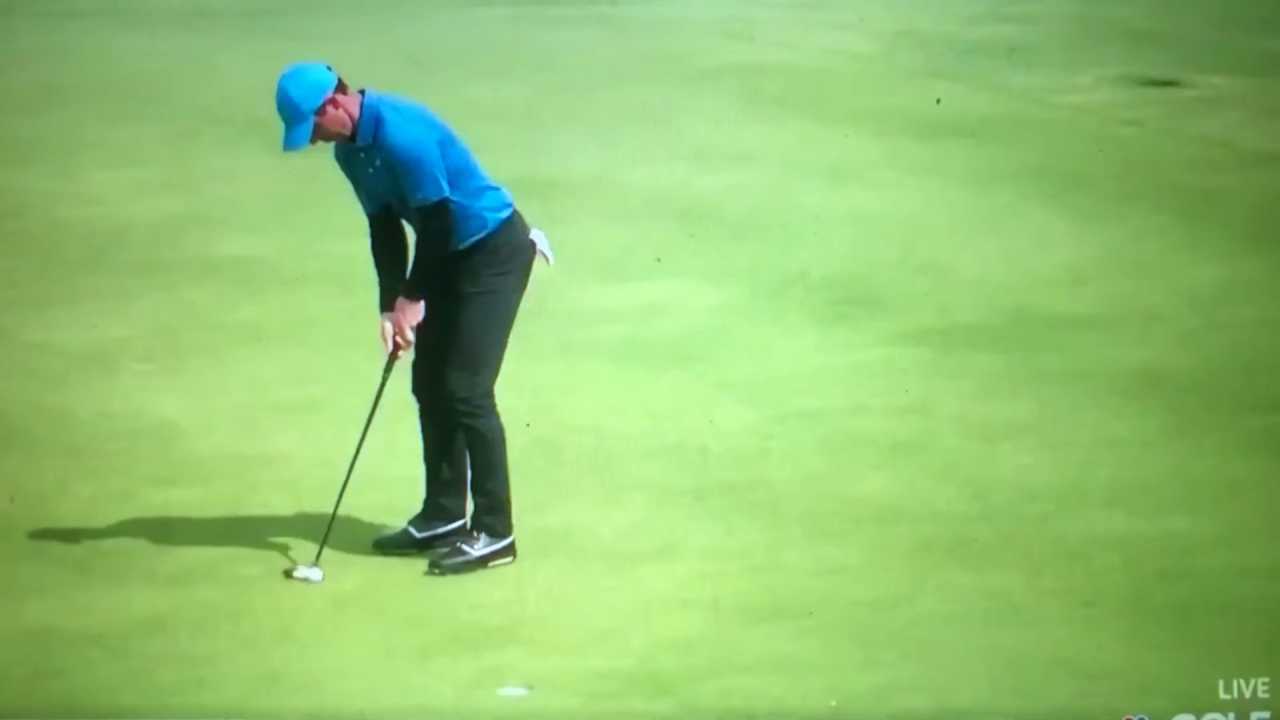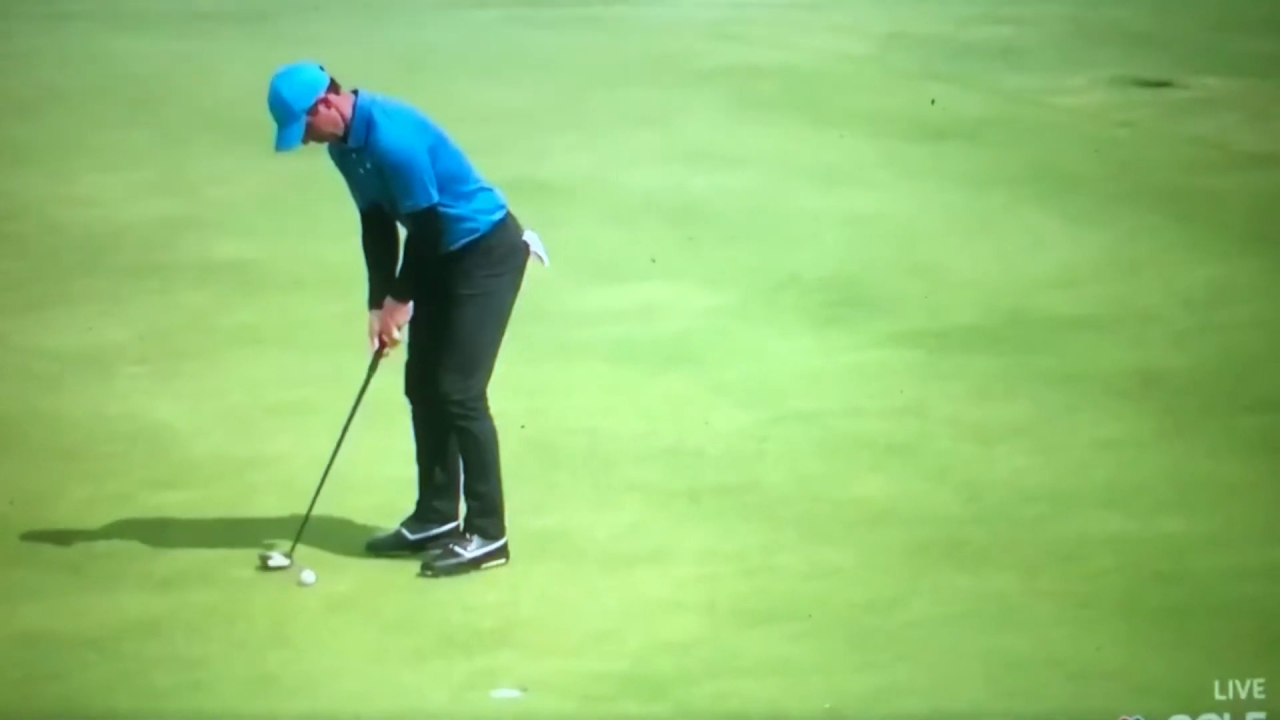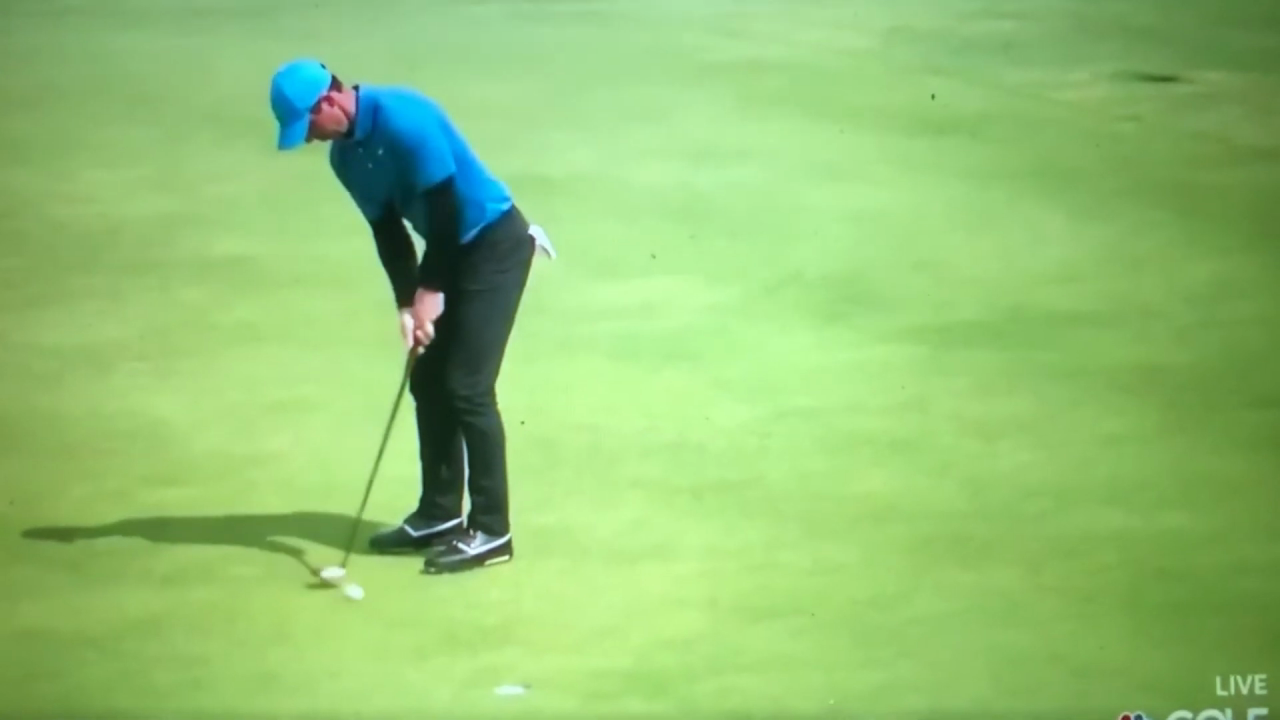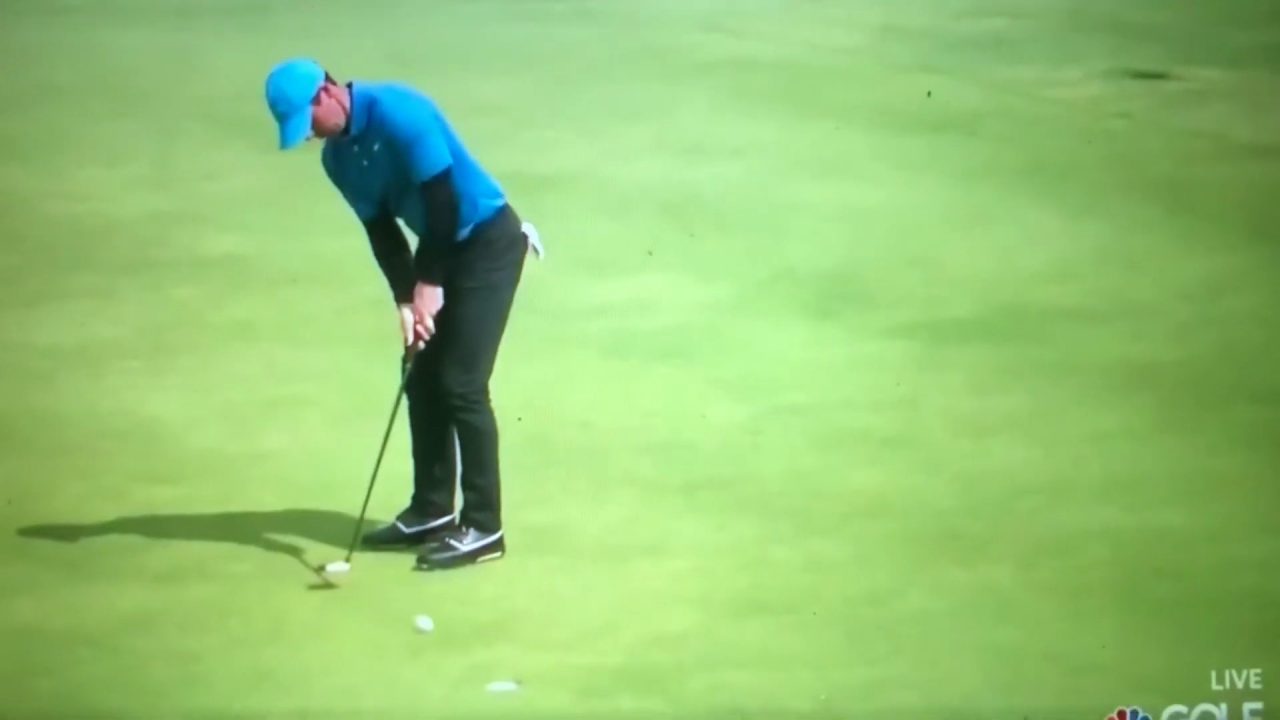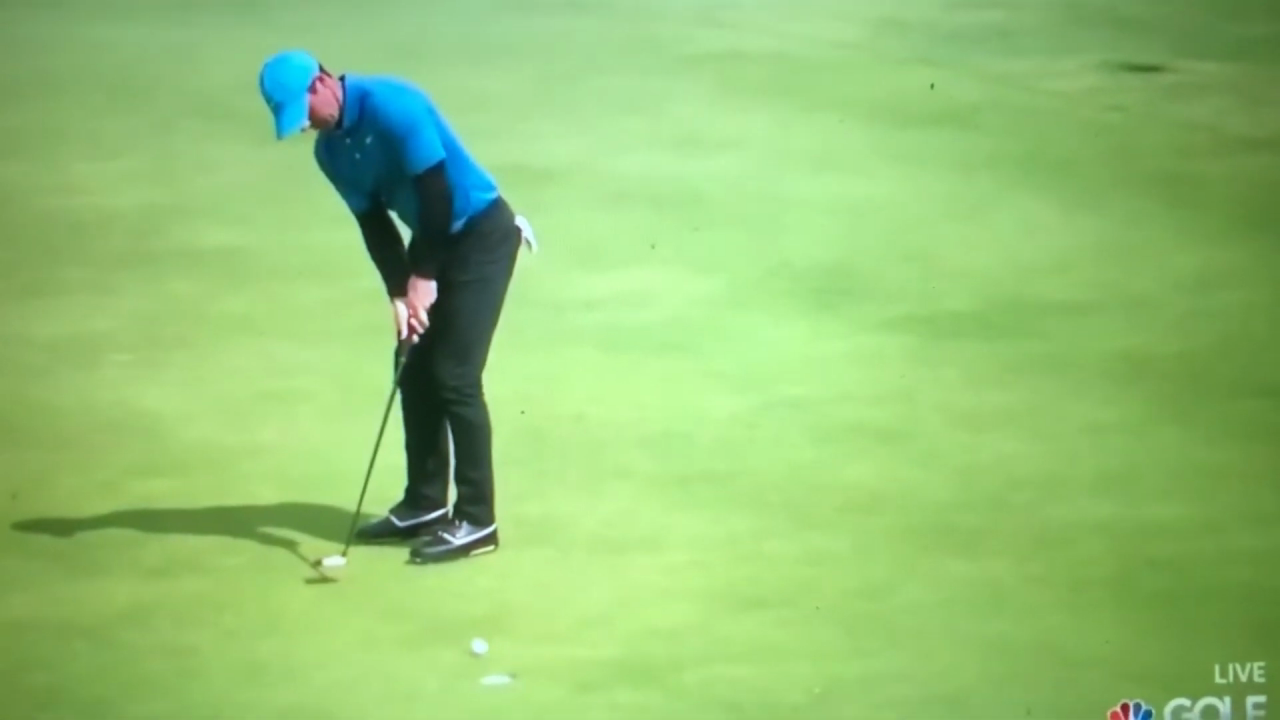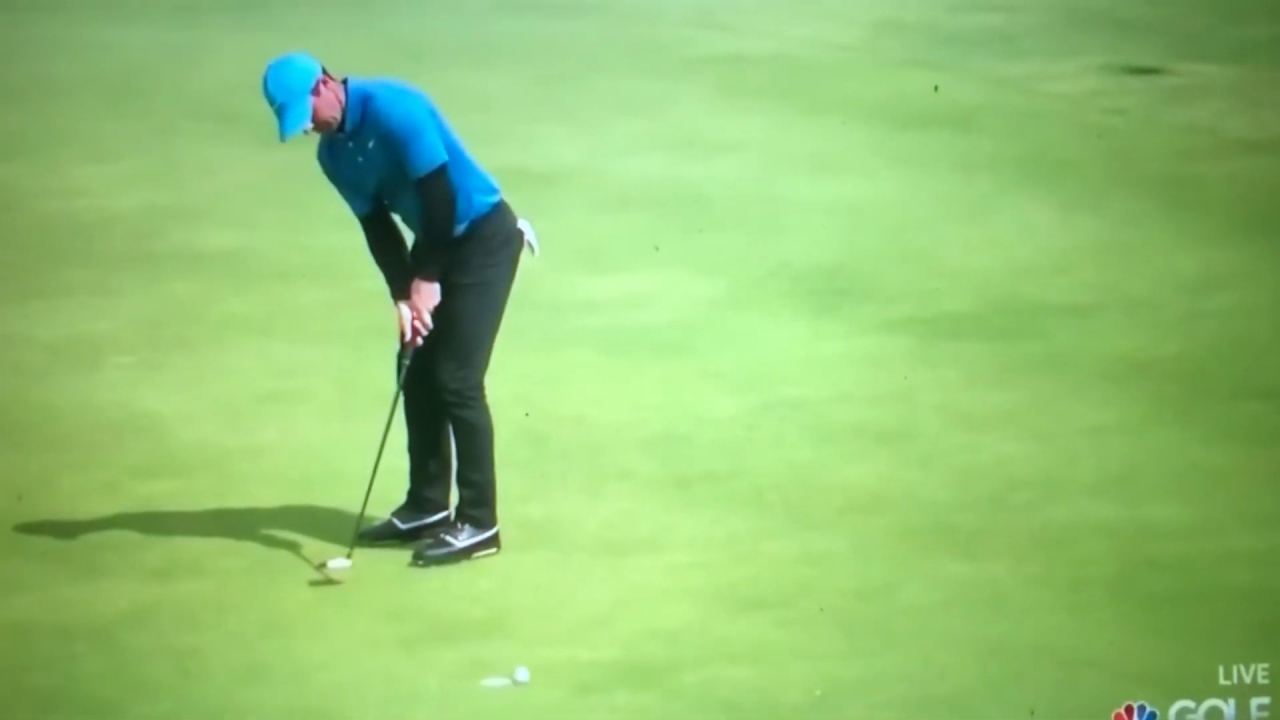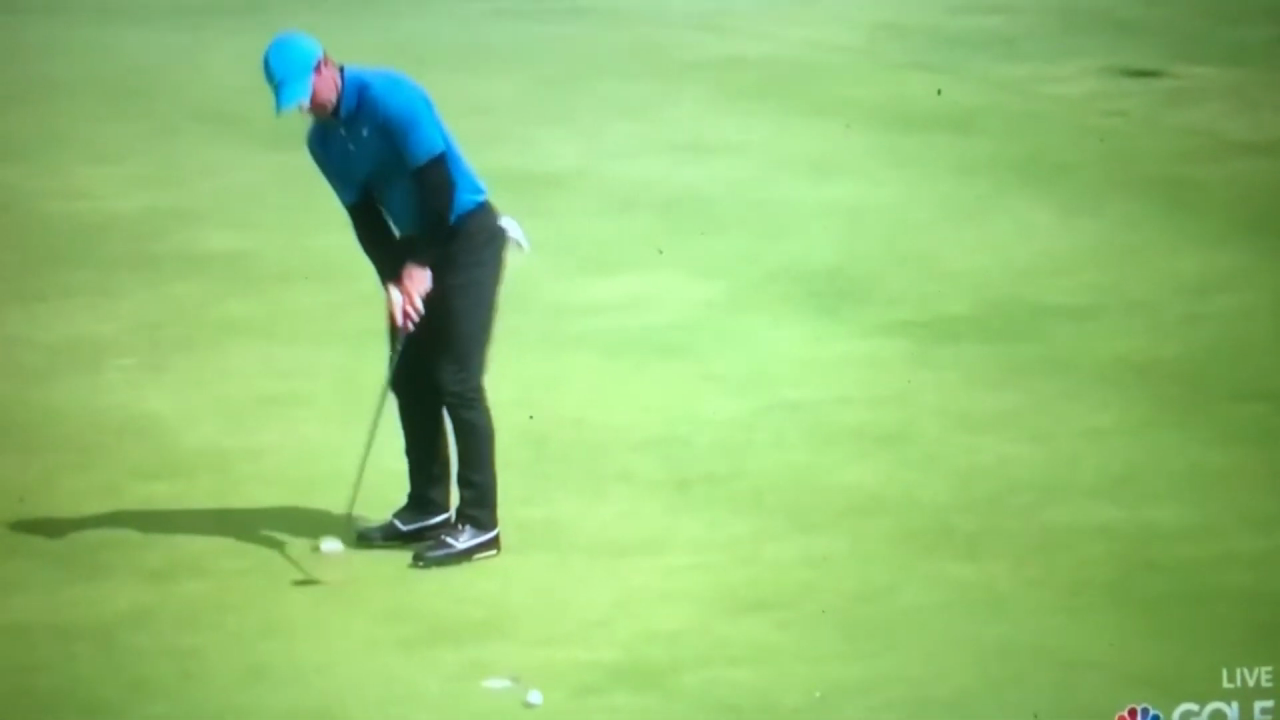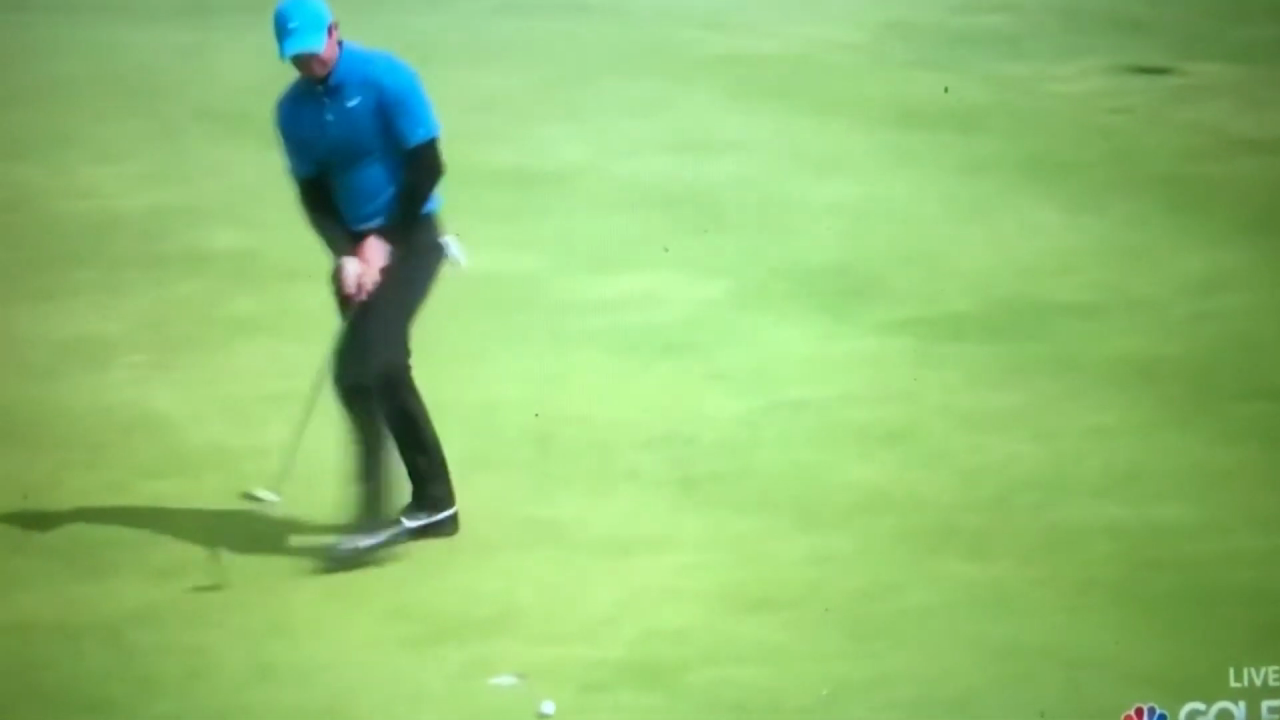
dt=0.4s
person 1, frame 1
left shoulder: (401, 131)
right shoulder: (349, 151)
left elbow: (436, 219)
right elbow: (384, 228)
left wrist: (413, 298)
right wrist: (390, 307)
left hip: (494, 249)
right hip: (449, 254)
left knee: (466, 390)
right knee: (430, 385)
left ankle: (494, 532)
right ankle: (444, 514)
person 1, frame 2
left shoulder: (392, 136)
right shoulder: (343, 147)
left elbow: (425, 225)
right elbow: (376, 224)
left wrist: (400, 299)
right wrist: (378, 304)
left hip: (486, 251)
right hip: (443, 255)
left knee: (458, 391)
right knee: (422, 386)
left ankle: (487, 534)
right ankle: (437, 516)
person 1, frame 3
left shoulder: (401, 117)
right shoulder: (344, 155)
left elbow: (446, 204)
right elbow: (388, 229)
left wrist: (430, 291)
right wrist: (407, 303)
left hip: (493, 243)
right hip: (450, 249)
left knee: (466, 387)
right knee: (428, 381)
left ankle: (491, 530)
right ankle: (440, 513)
person 1, frame 4
left shoulder: (397, 110)
right shoulder: (338, 157)
left elbow: (443, 197)
right elbow: (381, 229)
left wrist: (430, 284)
right wrist: (406, 300)
left hip: (488, 240)
right hip: (441, 245)
left knee: (461, 384)
right knee: (422, 380)
left ankle: (483, 526)
right ankle: (432, 509)
person 1, frame 5
left shoulder: (390, 103)
right shoulder: (329, 149)
left elbow: (436, 190)
right elbow: (373, 222)
left wrist: (423, 276)
right wrist: (399, 292)
left hip: (481, 233)
right hip: (433, 238)
left knee: (454, 377)
right knee: (416, 373)
left ankle: (477, 519)
right ankle: (426, 503)
person 1, frame 6
left shoulder: (393, 108)
right shoulder: (332, 152)
left elbow: (439, 193)
right elbow: (377, 226)
left wrist: (426, 279)
right wrist: (402, 295)
left hip: (483, 236)
right hip: (436, 242)
left knee: (456, 379)
right knee: (418, 374)
left ankle: (478, 522)
right ankle: (428, 505)
person 1, frame 7
left shoulder: (391, 97)
right shoulder: (323, 139)
left elbow: (439, 183)
right elbow: (364, 215)
left wrist: (419, 265)
right wrist: (392, 281)
left hip: (466, 236)
right hip: (418, 245)
left knee: (456, 382)
right knee: (411, 378)
left ankle: (479, 524)
right ankle: (429, 507)
person 1, frame 8
left shoulder: (386, 78)
right shoulder: (292, 109)
left elbow: (428, 166)
right elbow: (313, 194)
left wrist: (384, 240)
right wrist: (344, 254)
left hip: (408, 240)
right hip: (358, 248)
left knee: (356, 370)
right knee: (387, 375)
left ankle: (373, 513)
right ankle: (434, 502)
